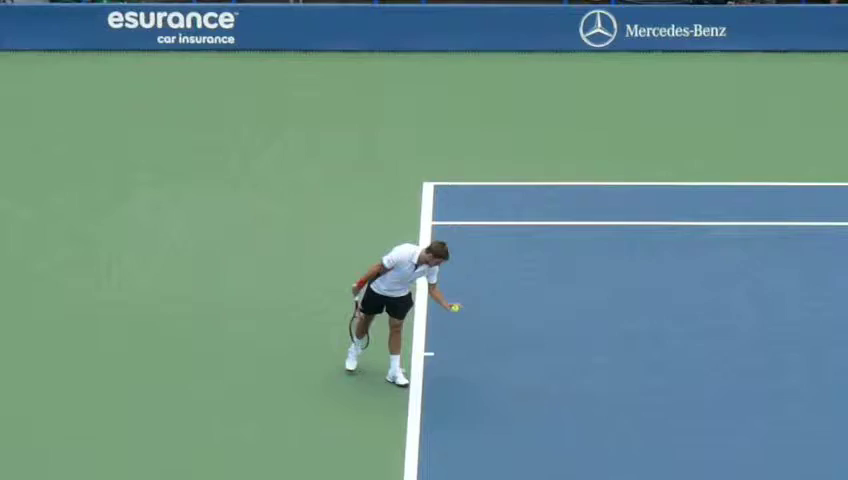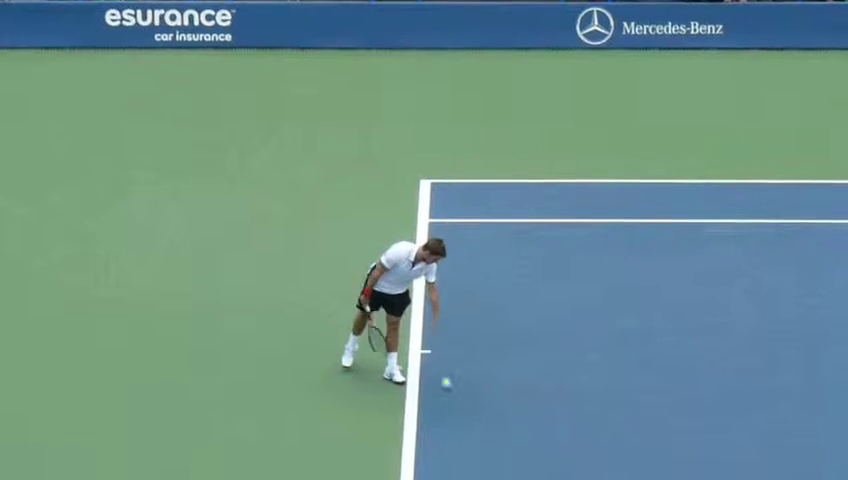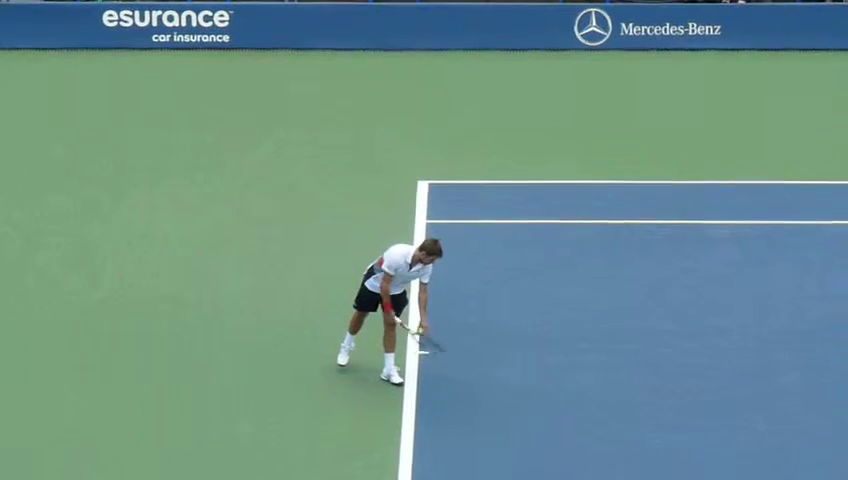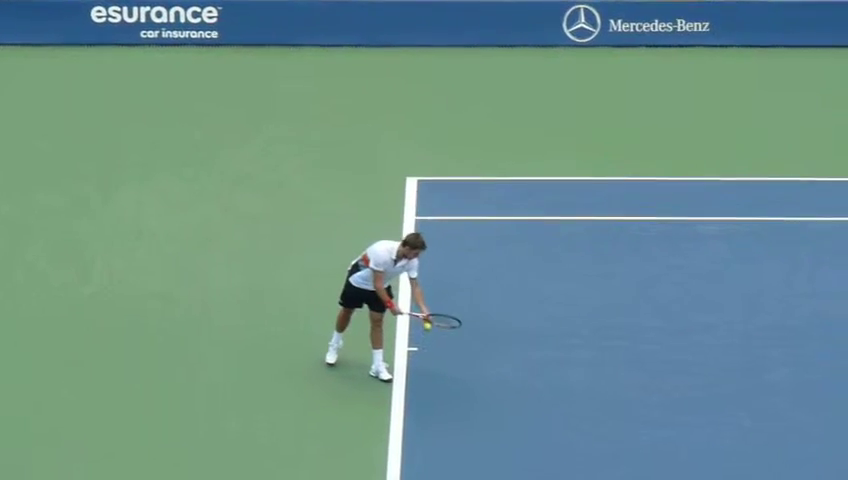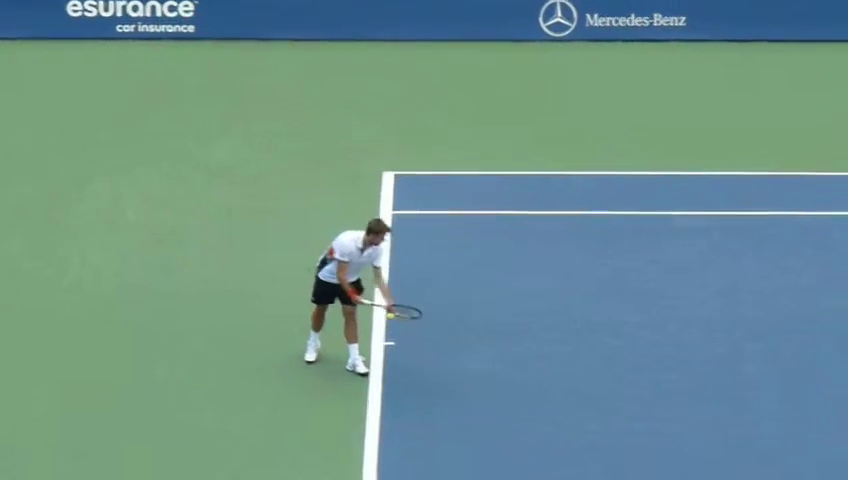
dt=0.3s
person 1, frame 1
left shoulder: (432, 267)
right shoulder: (403, 253)
left elbow: (432, 289)
right elbow: (377, 268)
left wrist: (446, 305)
right wrist: (359, 284)
left hip: (400, 295)
right hip: (377, 289)
left knee: (396, 327)
right knee: (366, 319)
left ankle: (395, 371)
right ankle: (354, 352)
person 1, frame 2
left shoulder: (430, 265)
right shoulder: (399, 252)
left elbow: (432, 291)
right elbow: (378, 272)
left wrist: (436, 319)
right wrist: (366, 294)
left hip: (398, 293)
right hip: (376, 287)
left knee: (393, 324)
right knee: (363, 316)
left ankle: (391, 368)
right ankle: (350, 348)
person 1, frame 3
left shoulder: (426, 266)
right shoulder: (397, 255)
left elbow: (423, 291)
right elbow: (385, 284)
left wrist: (423, 318)
right wrist: (387, 308)
left hip: (396, 292)
right hip: (373, 285)
left knee: (391, 325)
right knee: (360, 315)
left ankle: (389, 370)
right ankle: (347, 347)
person 1, frame 4
left shoulder: (412, 261)
right shoulder: (381, 252)
left elbow: (415, 286)
right elbow: (377, 283)
left wrist: (423, 309)
right wrist: (390, 305)
left hip: (380, 287)
right hip: (357, 281)
left knee: (377, 321)
right knee: (346, 312)
left ankle: (378, 366)
right ankle: (335, 345)
person 1, frame 5
left shoulder: (377, 249)
right shoulder: (346, 241)
left elbow: (378, 276)
right elbow: (340, 274)
left wrist: (388, 299)
right wrist: (353, 295)
left hip: (351, 280)
right hip: (327, 277)
left knee: (350, 315)
right knee: (320, 310)
left ankle: (354, 360)
right ankle: (313, 344)
